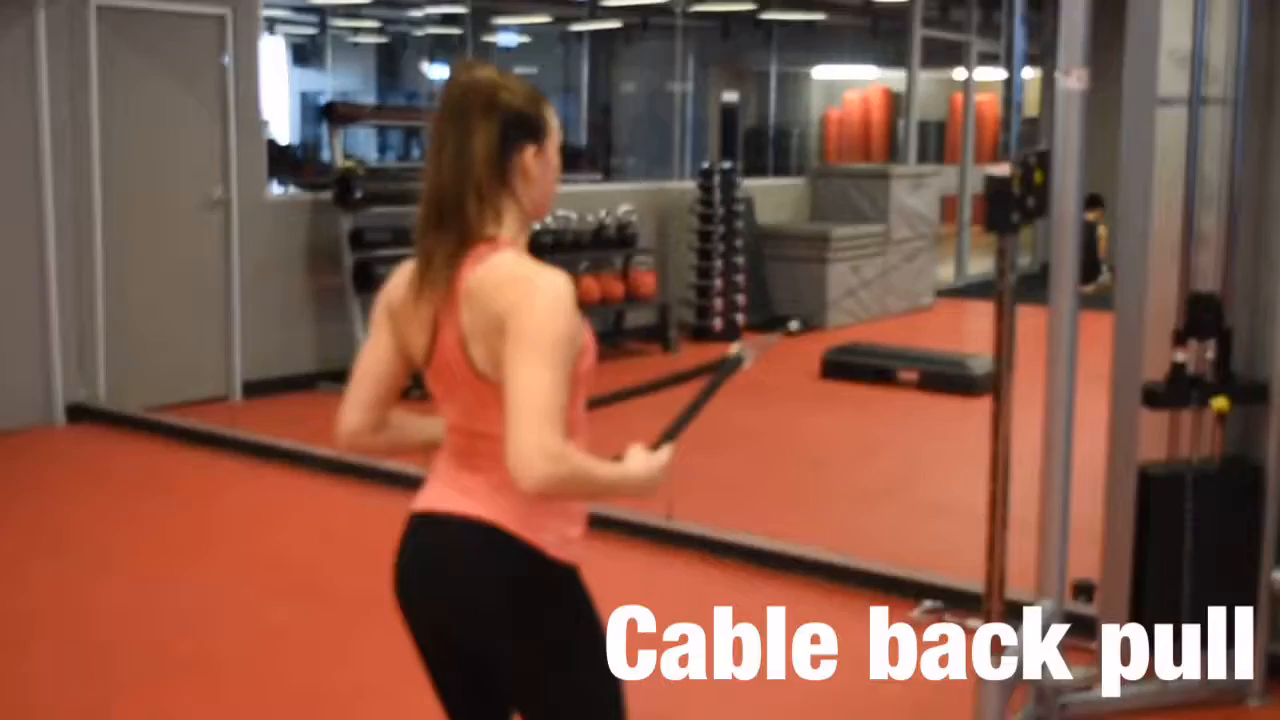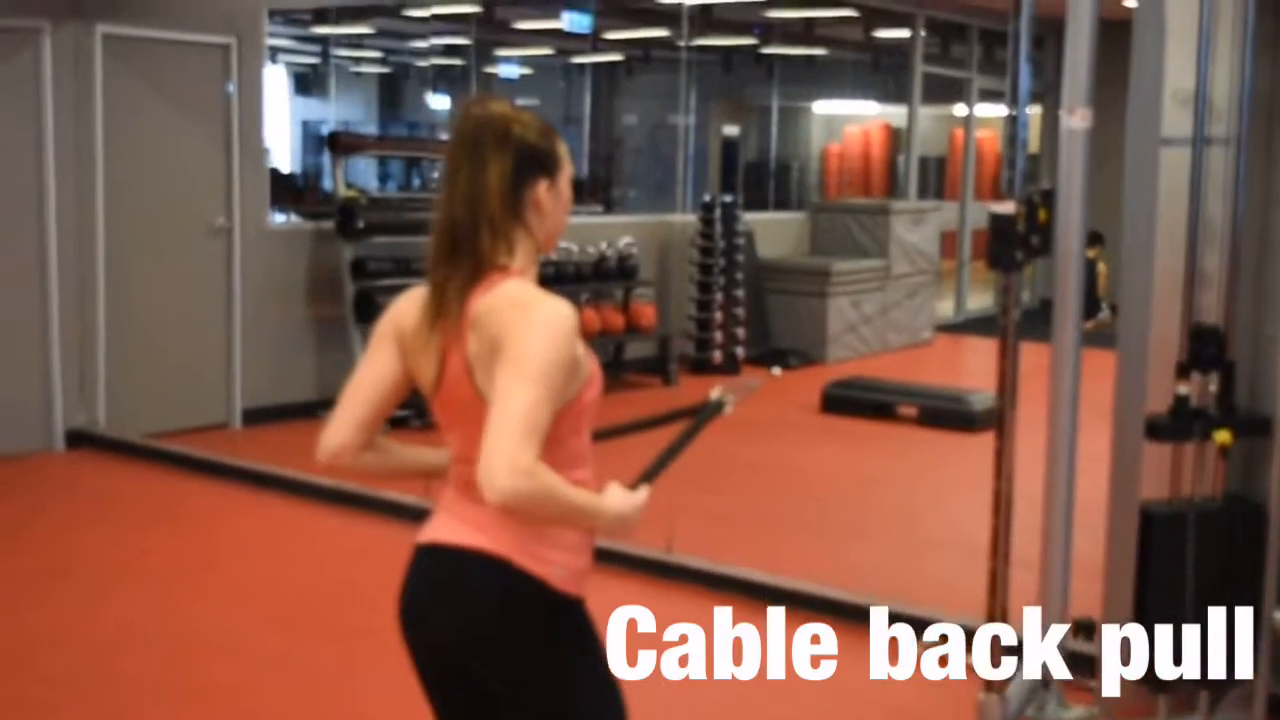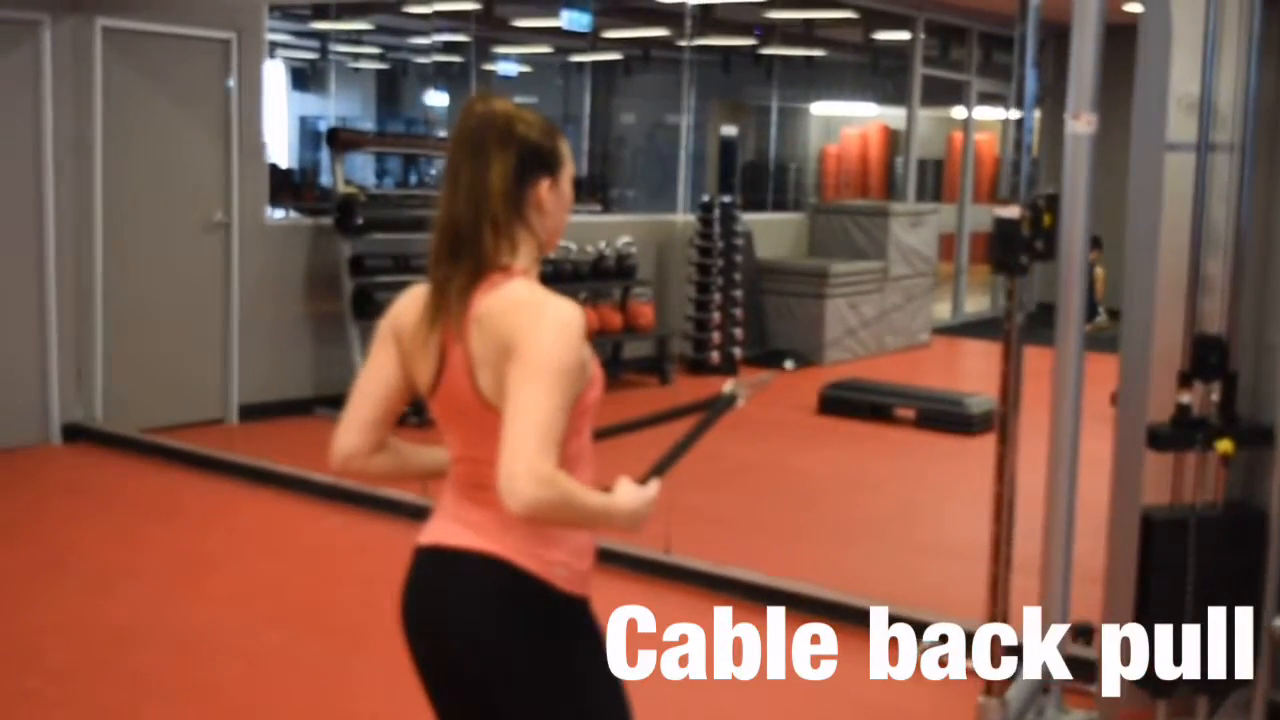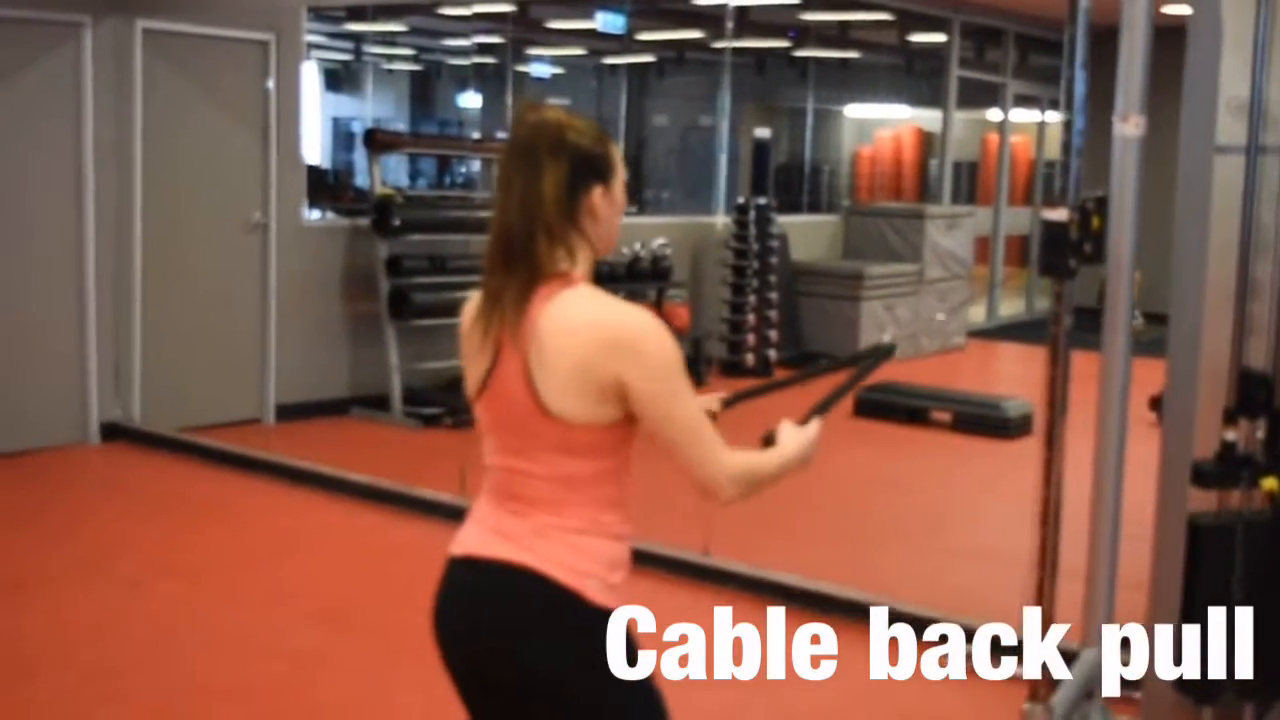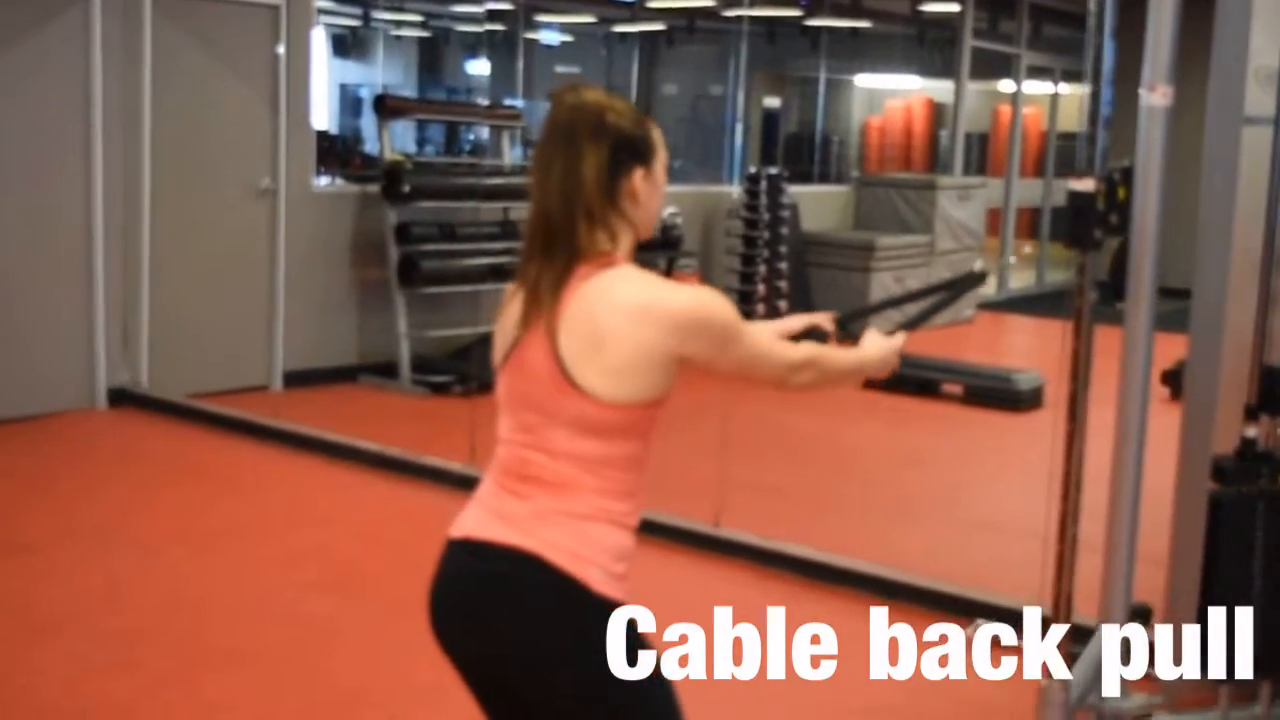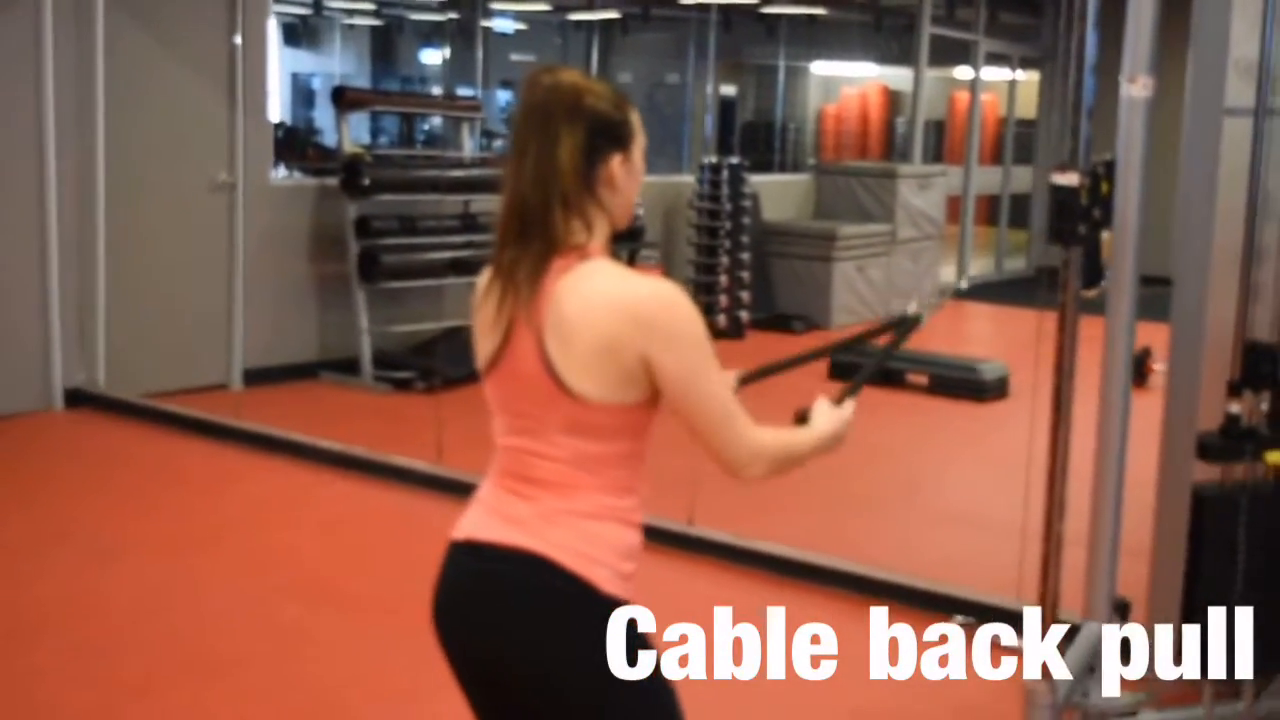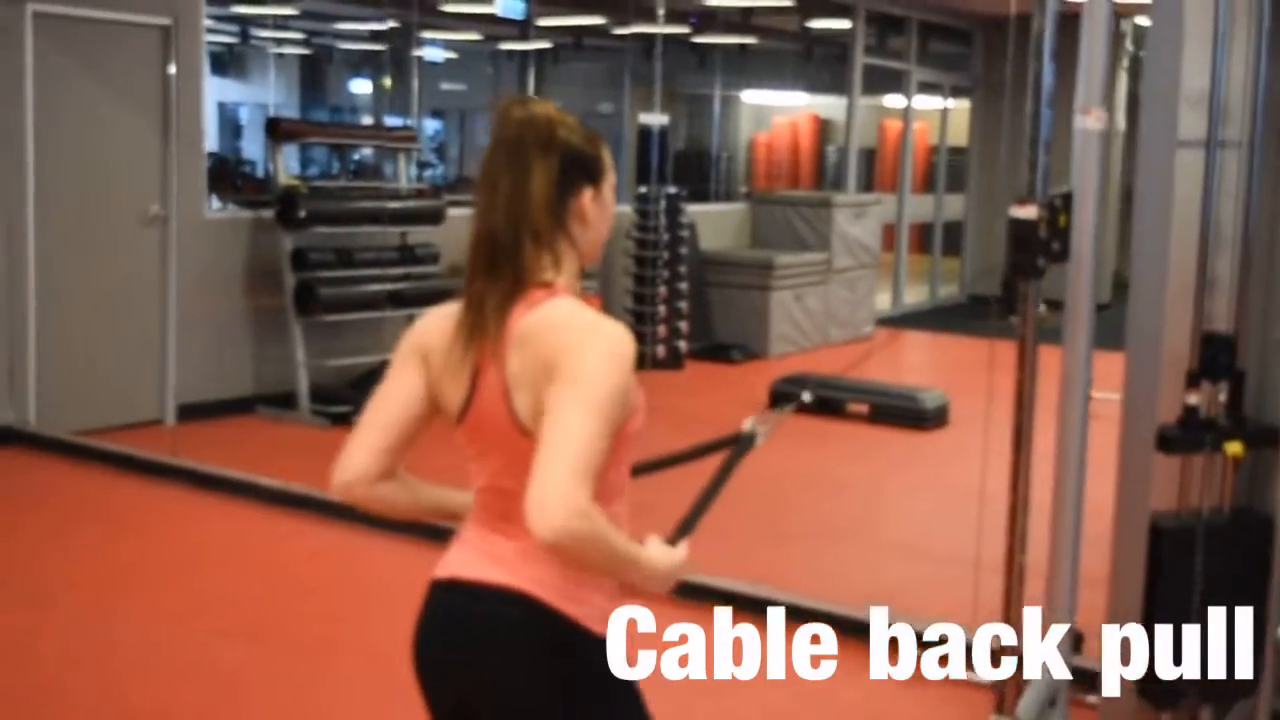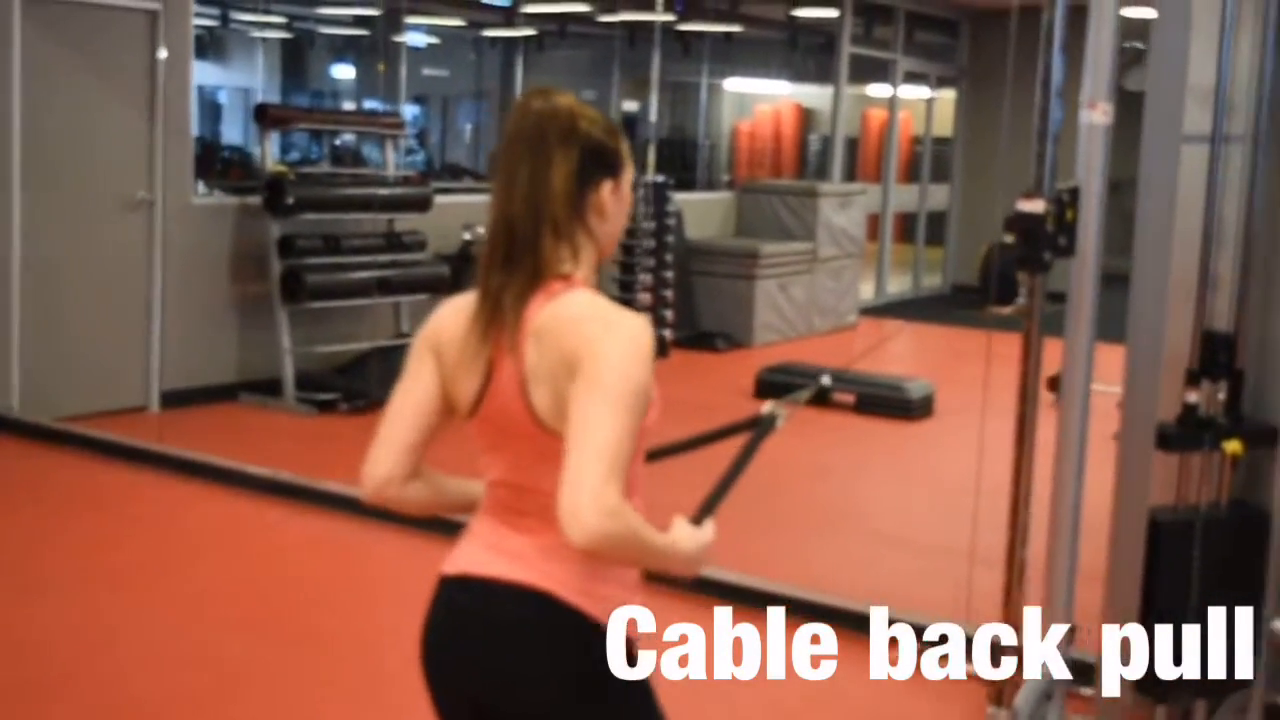
dt=0.5s
person 1, frame 1
left shoulder: (409, 283)
right shoulder: (535, 289)
left elbow: (358, 428)
right elbow: (538, 466)
right wrist: (632, 474)
left hip: (426, 556)
right hip: (514, 568)
person 1, frame 2
left shoulder: (414, 312)
right shoulder: (542, 316)
left elbow: (340, 446)
right elbow: (508, 480)
right wrist: (608, 510)
left hip: (432, 585)
right hip: (520, 599)
person 1, frame 3
left shoulder: (414, 311)
right shoulder: (547, 318)
left elbow: (353, 451)
right elbow: (530, 490)
right wrist: (620, 508)
left hip: (433, 588)
right hip: (522, 599)
person 1, frame 4
left shoulder: (480, 314)
right shoulder: (623, 330)
right elbow: (721, 479)
left wrist: (664, 411)
right wrist: (789, 450)
left hip: (466, 595)
right hip: (555, 609)
person 1, frame 5
left shoulder: (527, 294)
right shoulder: (668, 307)
right elbow: (792, 369)
left wrist: (772, 327)
right wrist: (868, 358)
left hip: (465, 580)
right hip: (557, 597)
person 1, frame 6
left shoulder: (495, 288)
right shoulder: (645, 304)
right elbow: (747, 457)
left wrist: (680, 379)
right wrist: (823, 430)
left hip: (467, 581)
right hip: (565, 600)
person 1, frame 7
left shoulder: (441, 330)
right shoulder: (594, 339)
left elbow: (356, 478)
right elbow: (558, 517)
right wrist: (647, 567)
left hip: (447, 625)
right hip: (548, 640)
person 1, frame 8
left shoulder: (454, 323)
right shoulder: (612, 331)
left elbow: (384, 480)
right elbow: (590, 520)
right wrist: (678, 550)
left hip: (456, 622)
right hip: (561, 638)
